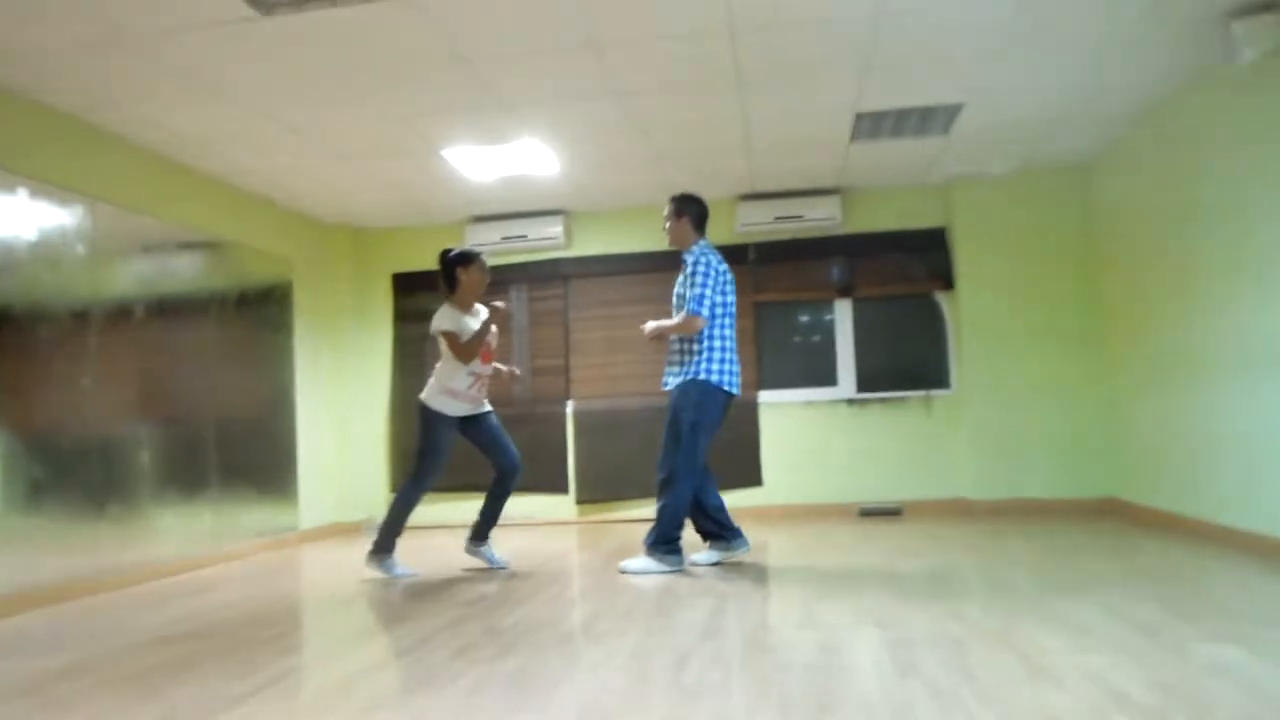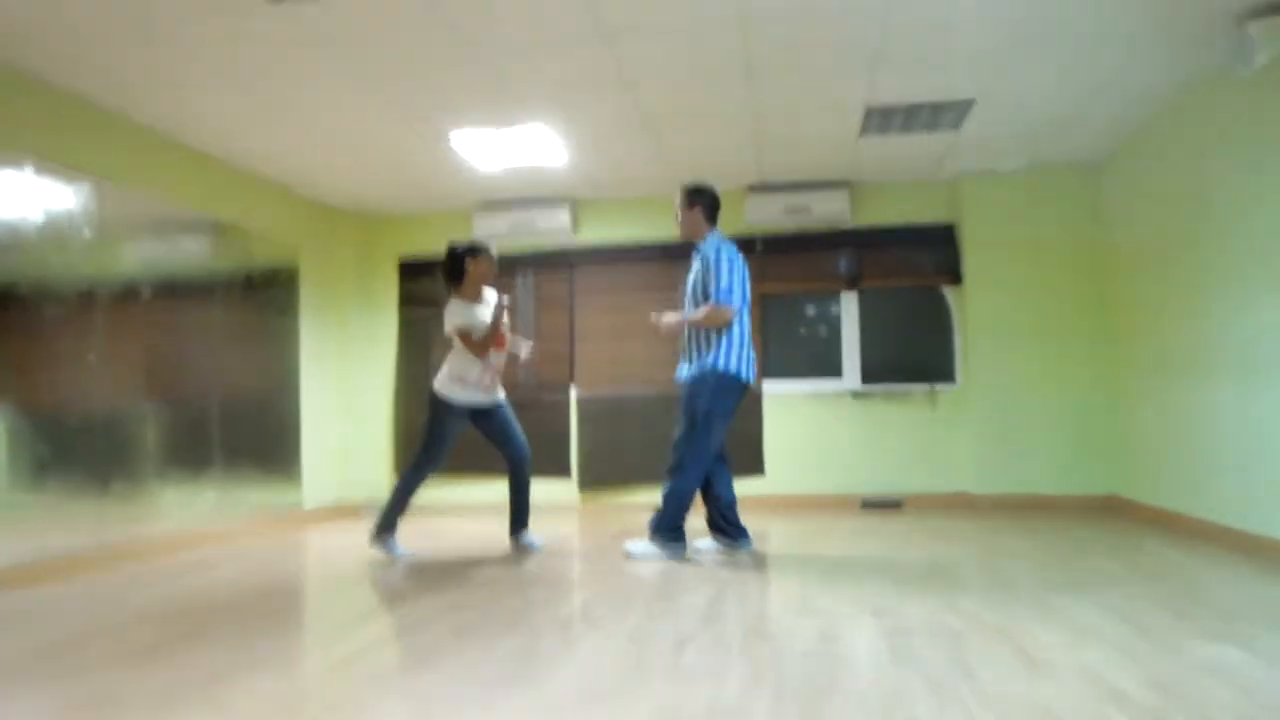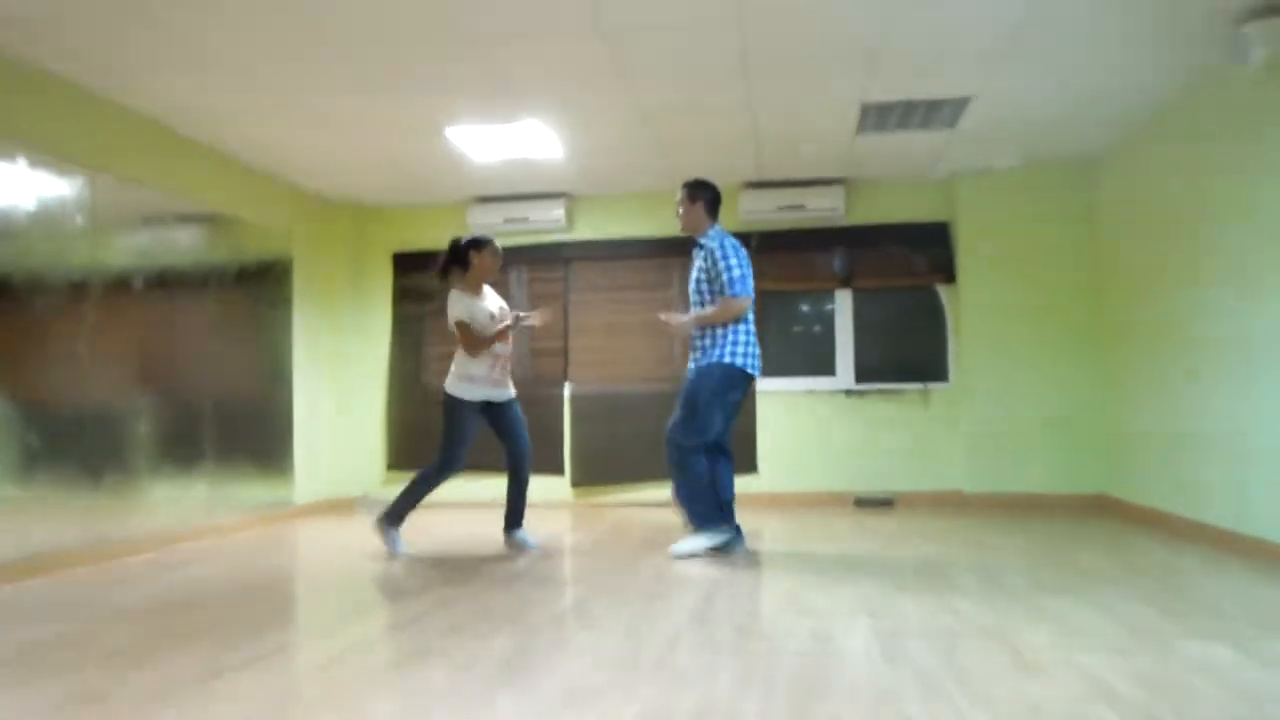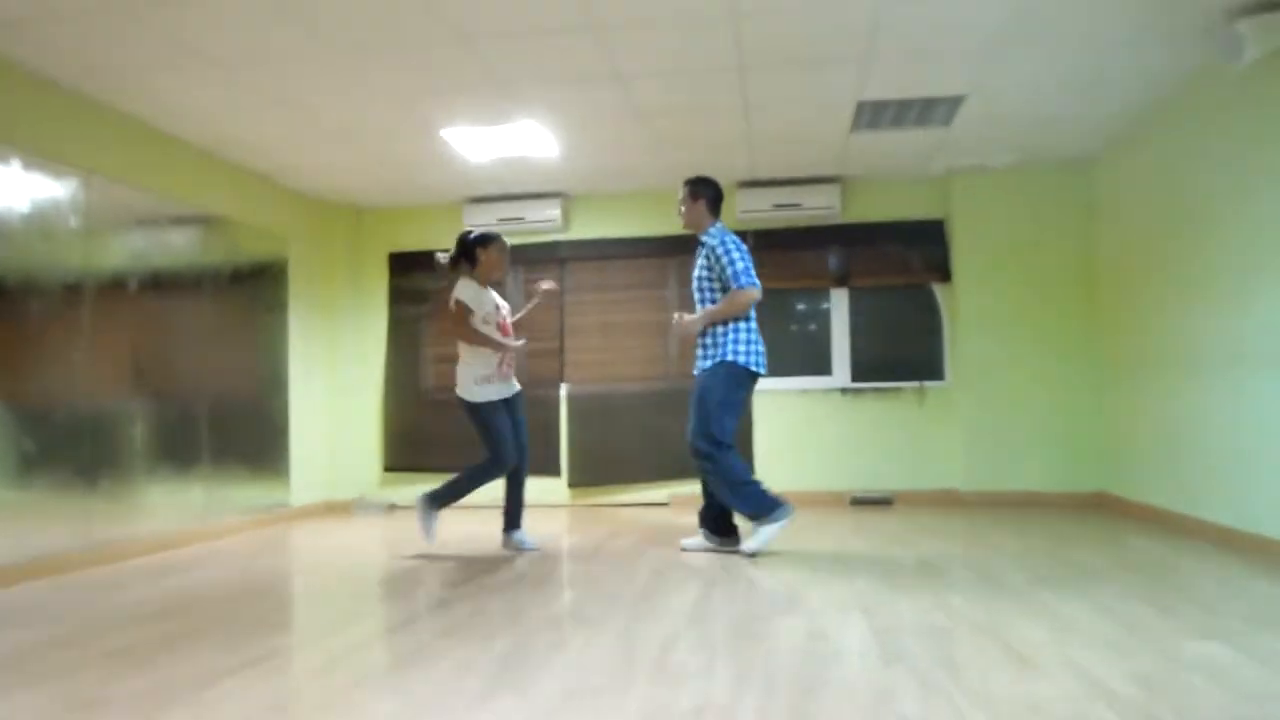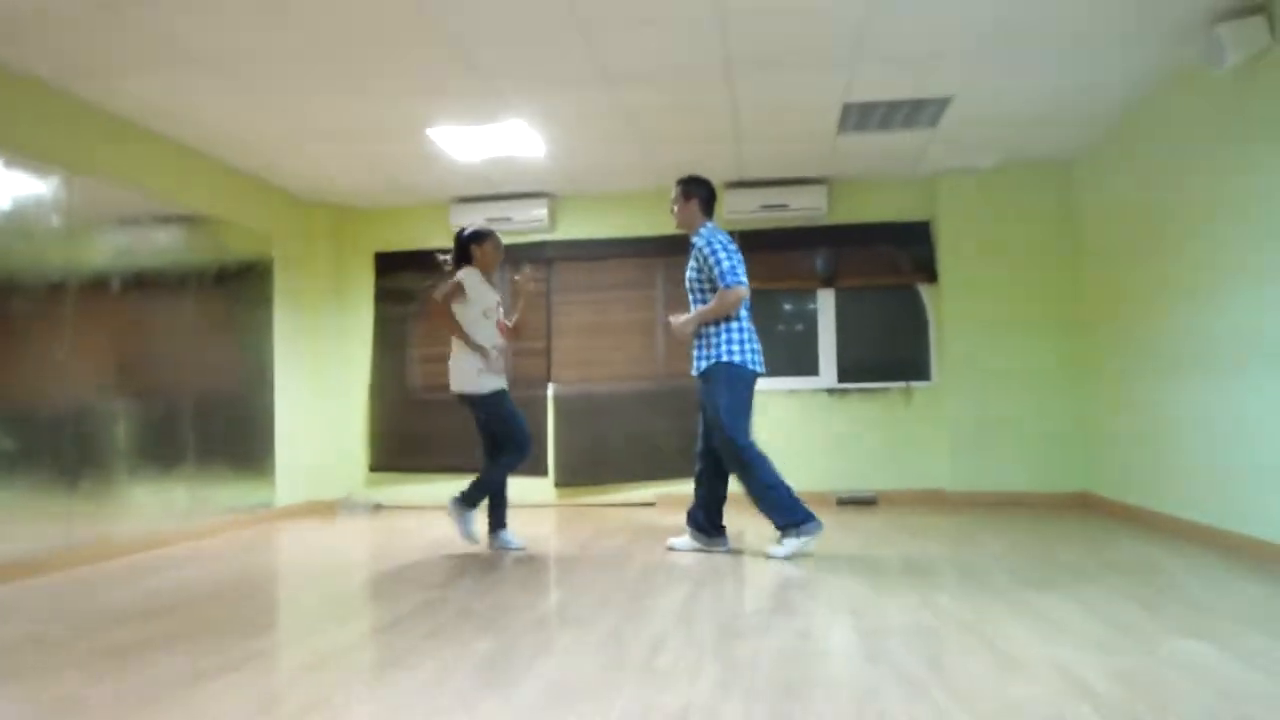
dt=0.1s
person 1, frame 1
left shoulder: (702, 262)
right shoulder: (701, 264)
left elbow: (690, 322)
left wrist: (656, 328)
right wrist: (667, 331)
left hip: (702, 378)
right hip: (698, 379)
left knee: (677, 464)
right knee: (688, 463)
left ankle: (663, 550)
right ankle: (723, 537)
person 1, frame 2
left shoulder: (718, 253)
right shoulder: (709, 254)
left elbow: (723, 311)
left wrist: (679, 322)
right wrist: (681, 321)
left hip: (719, 368)
right hip: (712, 369)
left knee: (690, 451)
right knee: (706, 452)
left ankle: (667, 536)
right ankle: (729, 532)
person 1, frame 3
left shoulder: (722, 247)
right shoulder: (707, 250)
left elbow: (739, 303)
left wrist: (691, 320)
right wrist: (684, 322)
left hip: (726, 360)
right hip: (716, 361)
left knee: (683, 438)
right knee: (709, 446)
left ankle: (710, 524)
right ankle: (721, 526)
person 1, frame 4
left shoulder: (722, 245)
right shoulder: (711, 247)
left elbow: (749, 294)
left wrist: (701, 319)
right wrist: (695, 321)
left hip: (729, 358)
right hip: (719, 359)
left knee: (707, 442)
right knee: (714, 443)
left ankle: (768, 510)
right ankle: (719, 530)
person 1, frame 5
left shoulder: (708, 242)
right shoulder: (713, 243)
left elbow: (735, 295)
left wrist: (691, 320)
right wrist: (695, 321)
left hip: (726, 359)
right hip: (720, 359)
left knee: (733, 447)
right knee: (712, 448)
left ankle: (799, 522)
right ankle: (706, 530)
person 2, frame 1
left shoulder: (480, 310)
right shoulder: (445, 316)
right elbow: (464, 355)
left wrist: (499, 368)
right wrist: (490, 320)
left hip: (476, 407)
right hip: (442, 405)
left knee: (510, 464)
right knee: (423, 478)
left ankle: (479, 538)
right ankle: (381, 551)
person 2, frame 2
left shoulder: (490, 295)
right shoulder: (456, 310)
right elbow: (479, 350)
left wrist: (515, 344)
right wrist: (499, 311)
left hip: (489, 396)
right hip: (455, 395)
left knee: (520, 457)
right knee: (427, 462)
left ankle: (518, 532)
right ankle: (384, 530)
person 2, frame 3
left shoulder: (489, 292)
right shoulder: (459, 298)
right elbow: (474, 344)
left wrist: (521, 321)
right wrist: (511, 324)
left hip: (499, 390)
right hip: (467, 391)
left knee: (522, 454)
right knee: (449, 463)
left ankle: (514, 528)
right ankle: (390, 520)
person 2, frame 4
left shoulder: (489, 292)
right shoulder: (467, 287)
left elbow: (506, 327)
right elbow: (459, 329)
left wrist: (535, 299)
right wrist: (504, 345)
left hip: (507, 387)
right hip: (480, 389)
left knee: (519, 456)
right knee: (503, 460)
left ankle: (512, 529)
right ankle: (434, 501)
person 2, frame 5
left shoulder: (484, 289)
right shoulder: (468, 277)
left elbow: (504, 330)
right elbow: (441, 300)
left wrist: (520, 295)
right wrist: (472, 345)
left hip: (486, 381)
right hip: (477, 382)
left knee: (498, 452)
right knee: (520, 444)
left ankle: (497, 529)
right ankle: (464, 503)
